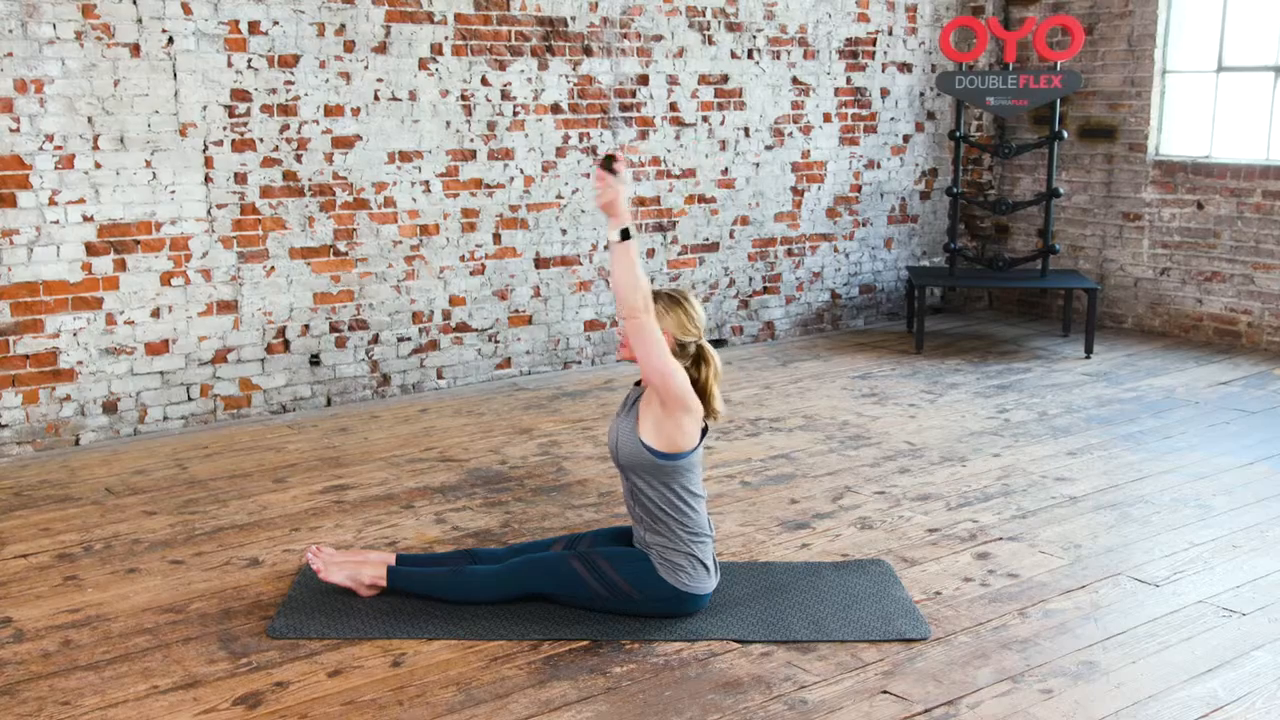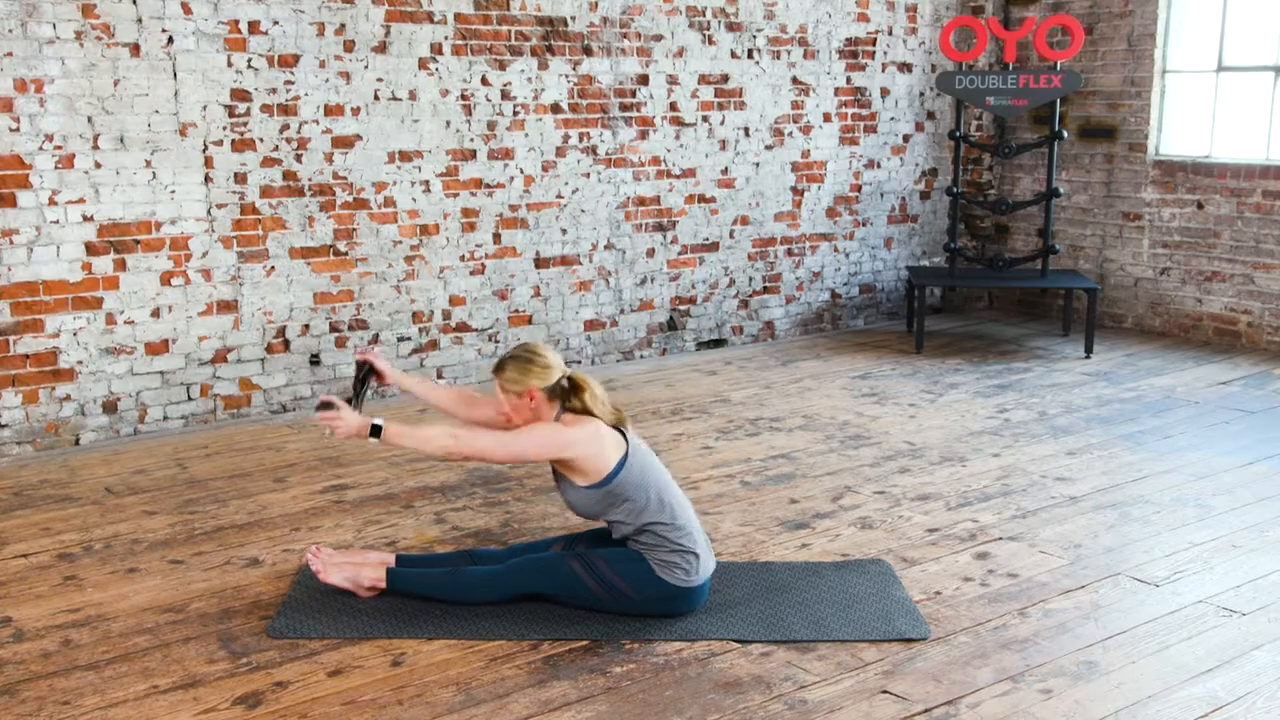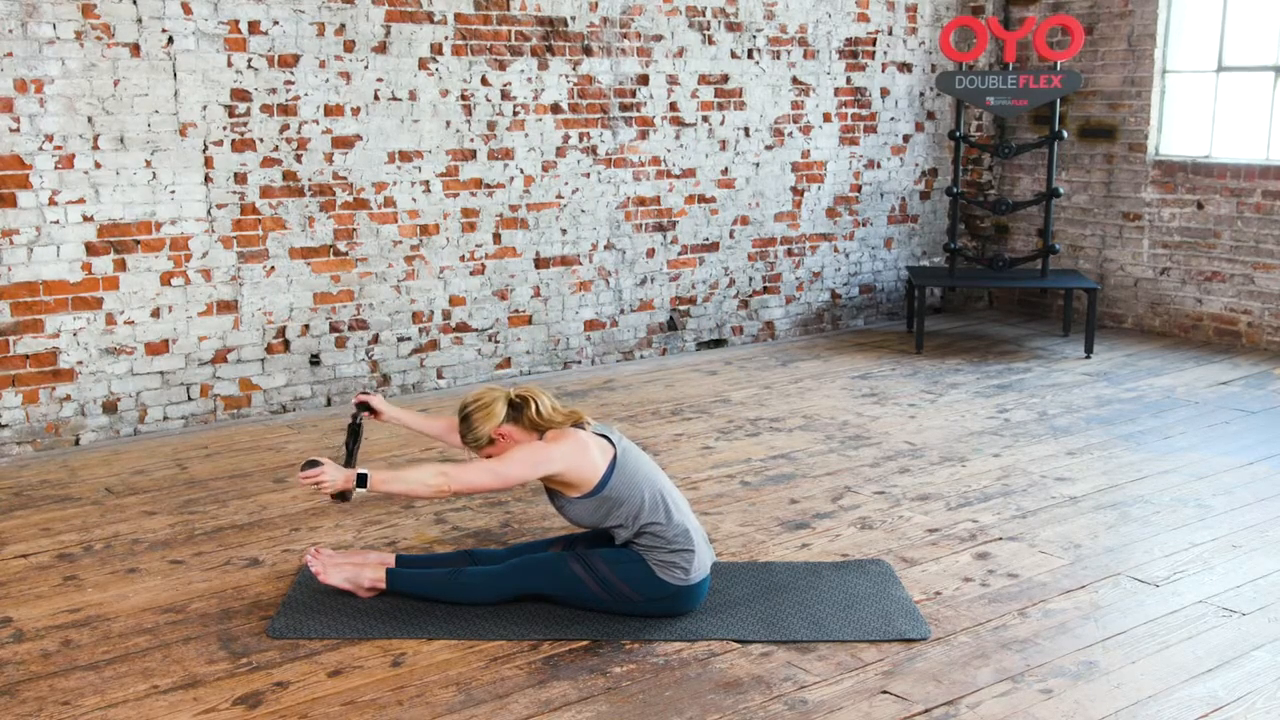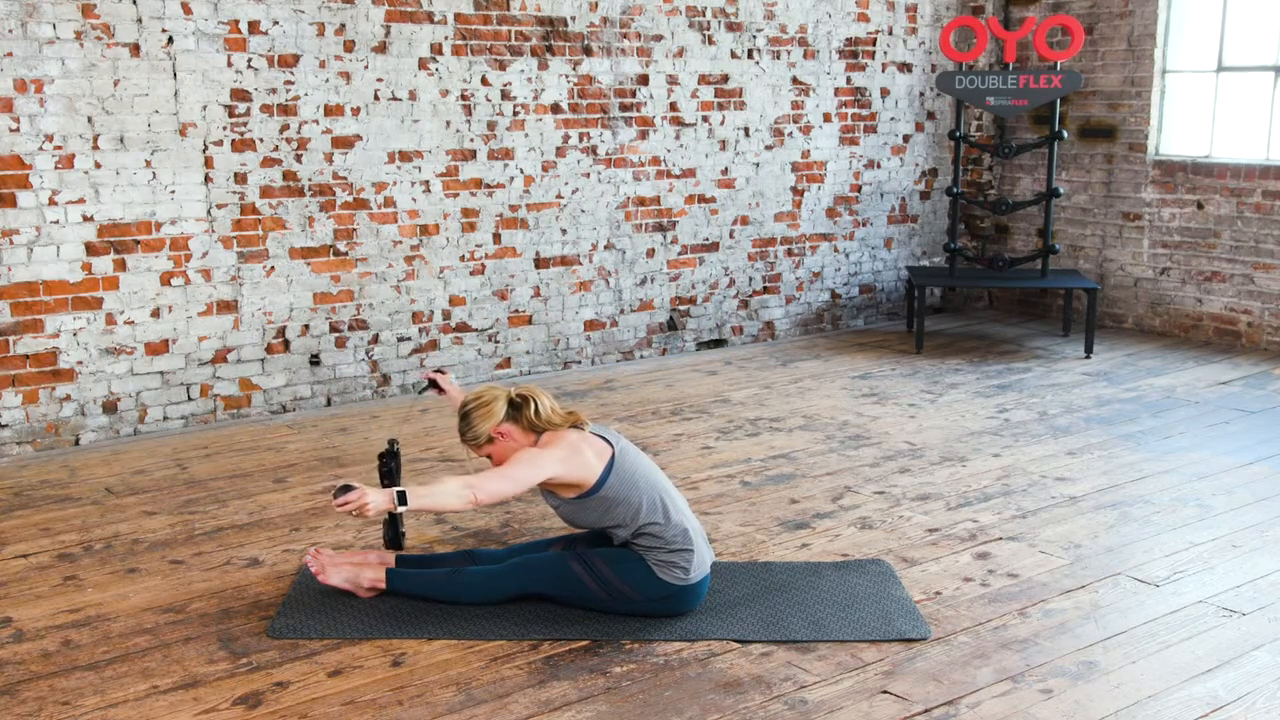
dt=1s
person 1, frame 1
left shoulder: (676, 400)
right shoulder: (654, 387)
left elbow: (637, 314)
right elbow: (639, 308)
left wrist: (621, 225)
right wrist: (617, 219)
left hip: (674, 579)
right hip: (652, 547)
left knee: (526, 577)
right knee: (515, 555)
left ankle: (378, 577)
right ankle: (384, 561)
person 1, frame 2
left shoulder: (571, 435)
right shoulder: (566, 414)
left elbow: (459, 445)
right elbow: (471, 408)
left wrist: (368, 427)
right wrist: (397, 377)
left hip: (672, 578)
right hip: (654, 549)
left knee: (523, 577)
right knee: (509, 557)
left ankle: (377, 577)
right ankle: (384, 560)
person 1, frame 3
left shoulder: (555, 451)
right shoulder: (555, 429)
left elbow: (446, 481)
right elbow: (460, 431)
left wrist: (353, 478)
right wrist: (391, 412)
left hip: (670, 578)
right hip: (652, 548)
left knee: (522, 576)
right knee: (507, 557)
left ankle: (377, 578)
right ankle: (384, 562)
person 1, frame 4
left shoulder: (555, 453)
right shoulder: (560, 433)
left elbow: (473, 492)
right elbow: (492, 416)
left wrist: (388, 498)
right wrist: (455, 393)
left hip: (669, 578)
right hip: (649, 547)
left knee: (522, 576)
right knee: (505, 557)
left ankle: (376, 578)
right ankle: (387, 561)
